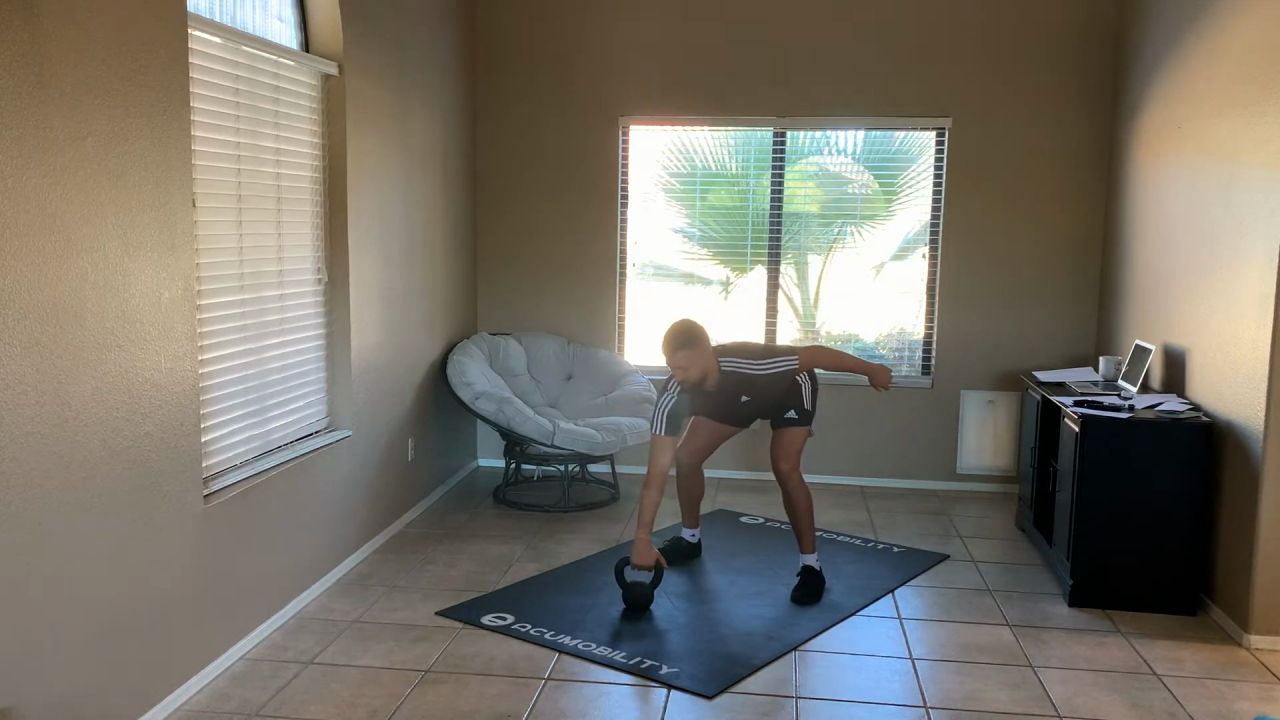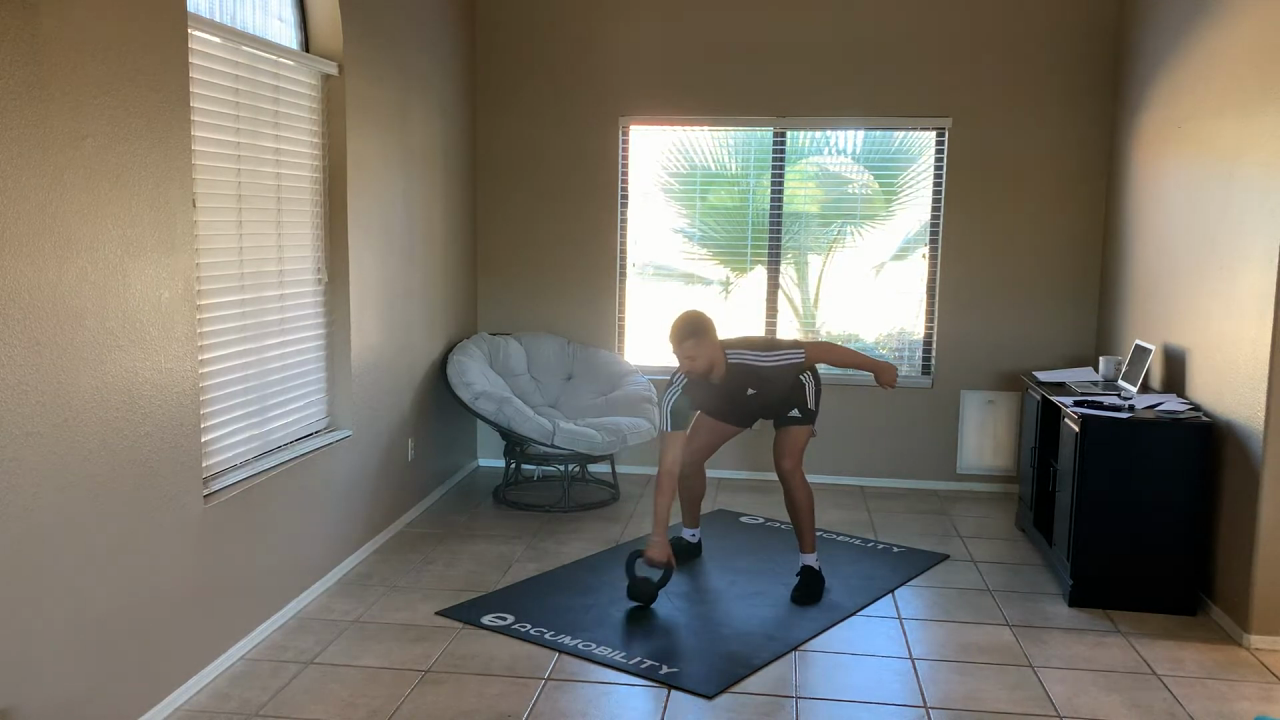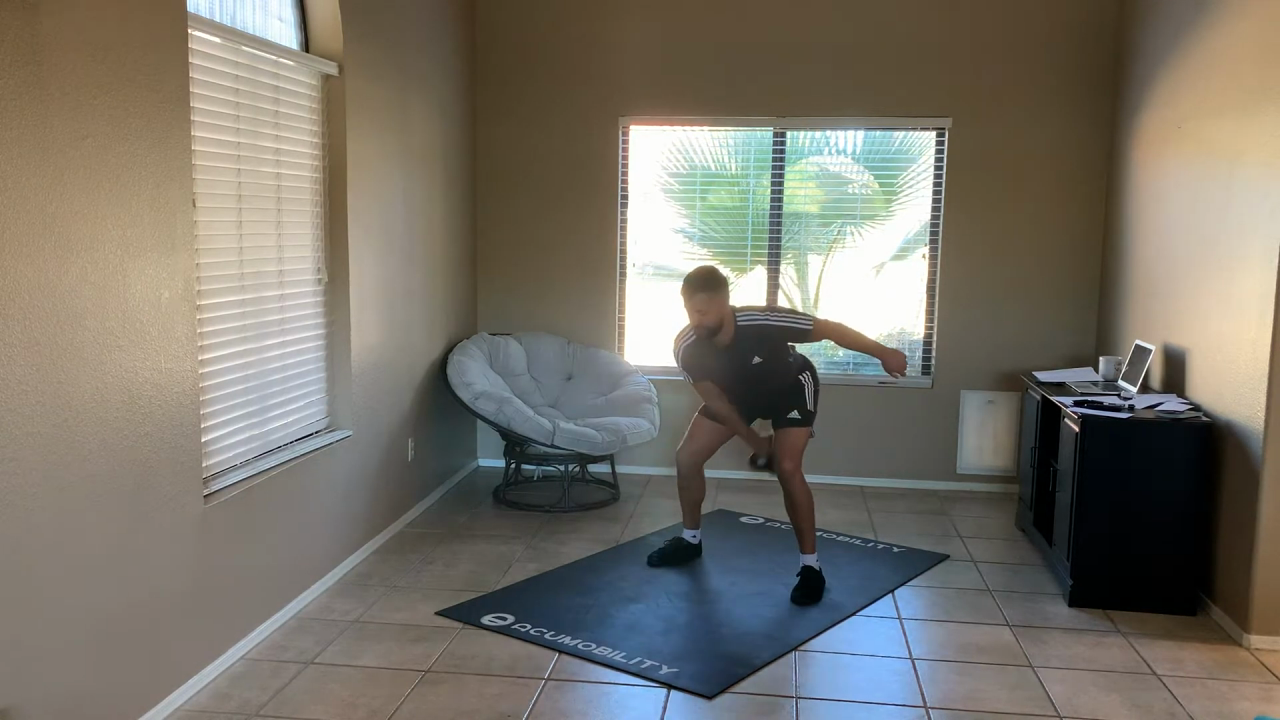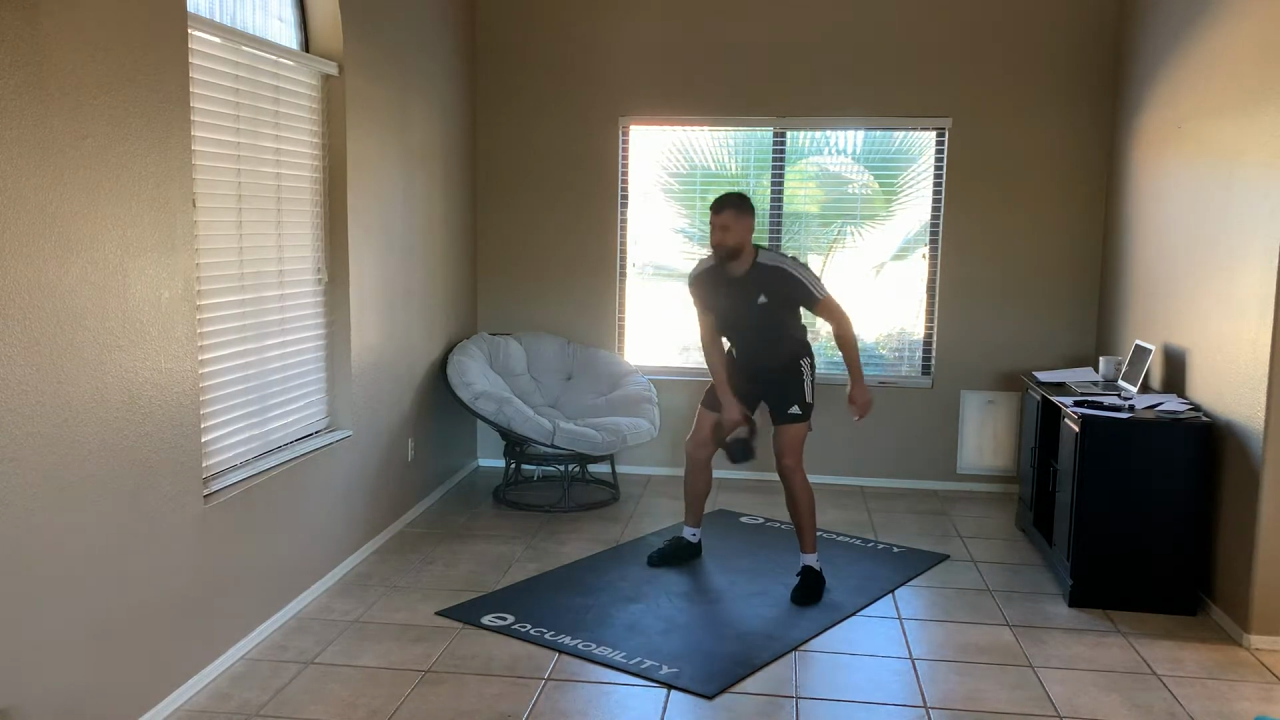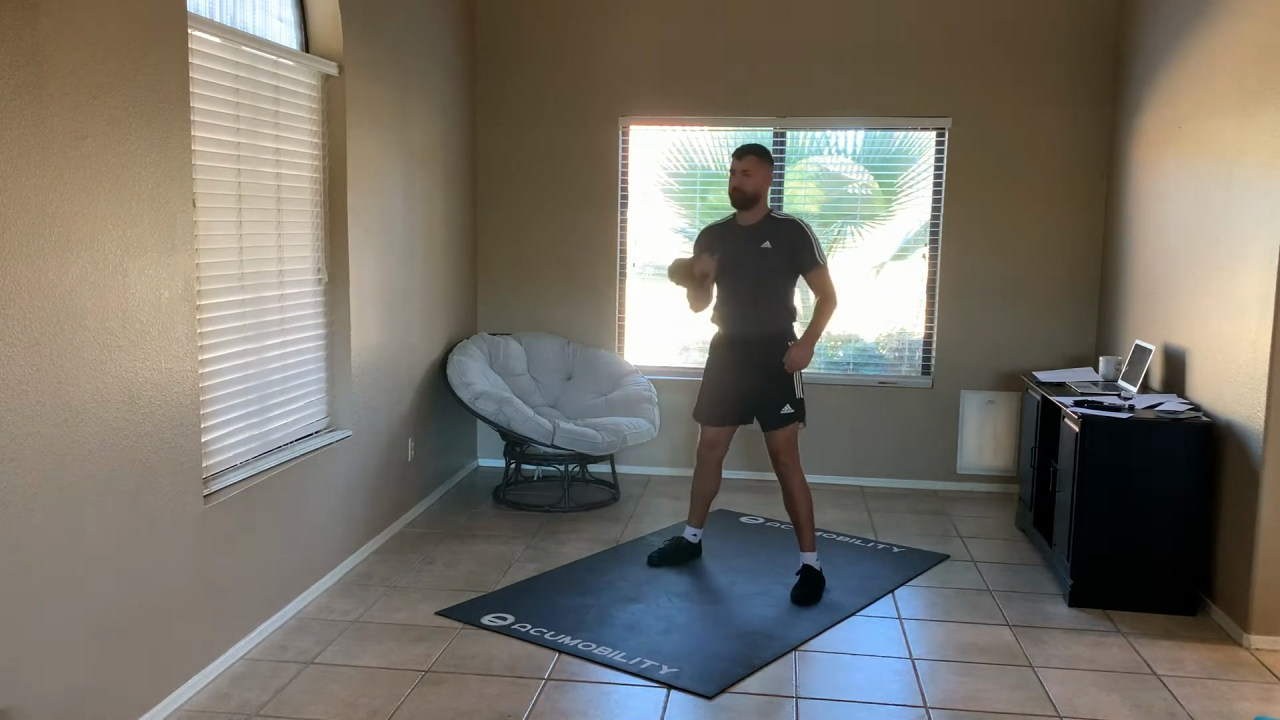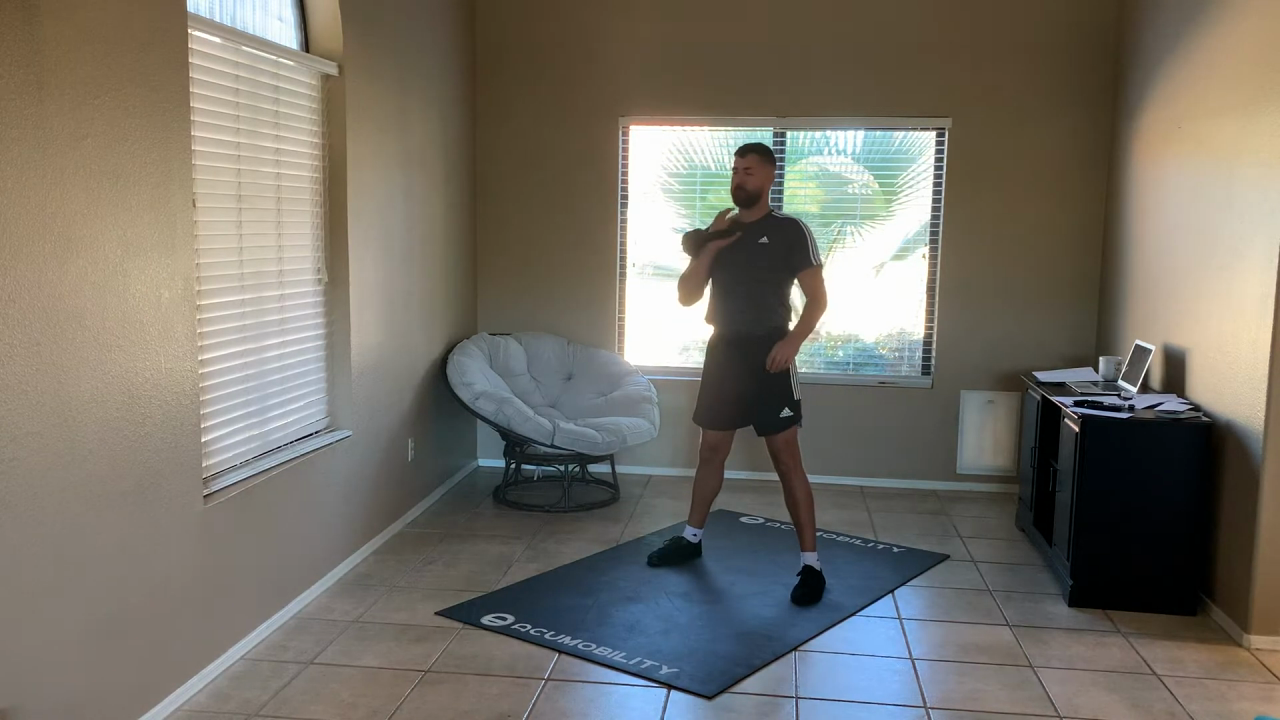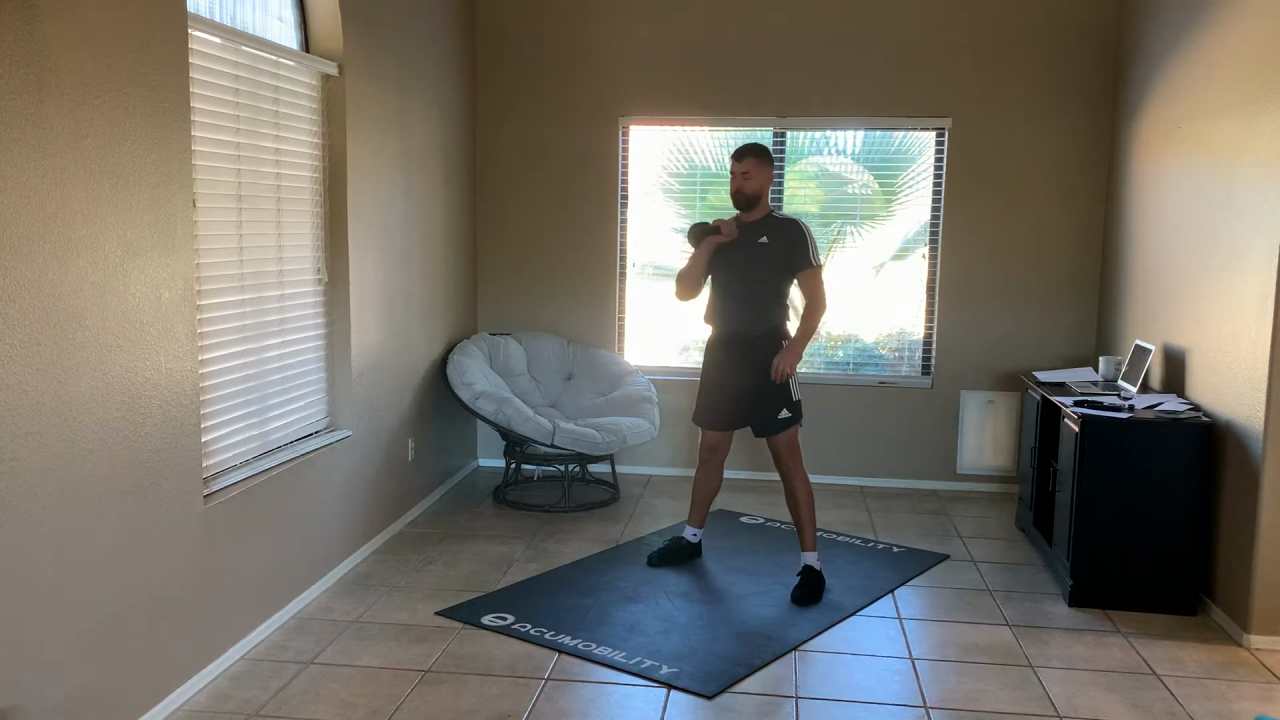
dt=0.4s
person 1, frame 1
left shoulder: (751, 364)
right shoulder: (673, 397)
left elbow: (814, 354)
right elbow: (658, 469)
left wrist: (871, 370)
right wrist: (642, 538)
left hip: (789, 389)
left knee: (784, 468)
right knee: (686, 457)
left ankle: (811, 566)
right ankle: (690, 539)
person 1, frame 2
left shoulder: (756, 358)
right shoulder: (680, 391)
left elbow: (821, 350)
right elbow: (669, 465)
left wrist: (877, 367)
right wrist: (658, 535)
left hip: (793, 389)
right hip: (734, 398)
left knee: (787, 467)
right knee: (688, 457)
left ankle: (810, 566)
right ankle: (690, 539)
person 1, frame 3
left shoulder: (764, 323)
right shoulder: (687, 348)
left elbow: (829, 329)
right elbow: (715, 400)
left wrist: (884, 354)
right wrist: (754, 441)
left hip: (792, 388)
right hip: (738, 392)
left knee: (786, 468)
right knee: (687, 457)
left ankle: (810, 566)
right ankle: (690, 539)
person 1, frame 4
left shoulder: (783, 271)
right shoulder: (703, 277)
left elbow: (836, 319)
right elbow: (711, 339)
left wrist: (857, 381)
right wrist: (728, 399)
left hip: (789, 369)
right hip: (740, 368)
left knee: (788, 464)
right knee: (698, 448)
left ankle: (810, 566)
right ankle: (690, 538)
person 1, frame 5
left shoulder: (792, 232)
right shoulder: (712, 236)
left elbow: (826, 295)
right elbow: (699, 302)
left wrist: (807, 342)
right wrist: (697, 279)
left hip: (774, 354)
right hip: (726, 352)
left knee: (785, 460)
right knee: (708, 450)
left ankle: (810, 564)
right ankle: (692, 537)
person 1, frame 6
left shoulder: (791, 231)
right shoulder: (718, 233)
left elbow: (817, 297)
right elbow: (686, 296)
left wrist: (792, 341)
right wrist: (709, 247)
left hip: (768, 354)
right hip: (723, 351)
left knee: (786, 459)
right knee: (711, 450)
left ankle: (811, 564)
right ankle: (692, 537)
person 1, frame 7
left shoulder: (790, 231)
right shoulder: (719, 232)
left elbow: (816, 299)
right elbow: (684, 291)
left wrist: (795, 349)
right wrist: (708, 244)
left hip: (767, 353)
right hip: (721, 351)
left knee: (787, 459)
right knee: (710, 450)
left ankle: (810, 564)
right ankle: (691, 537)
